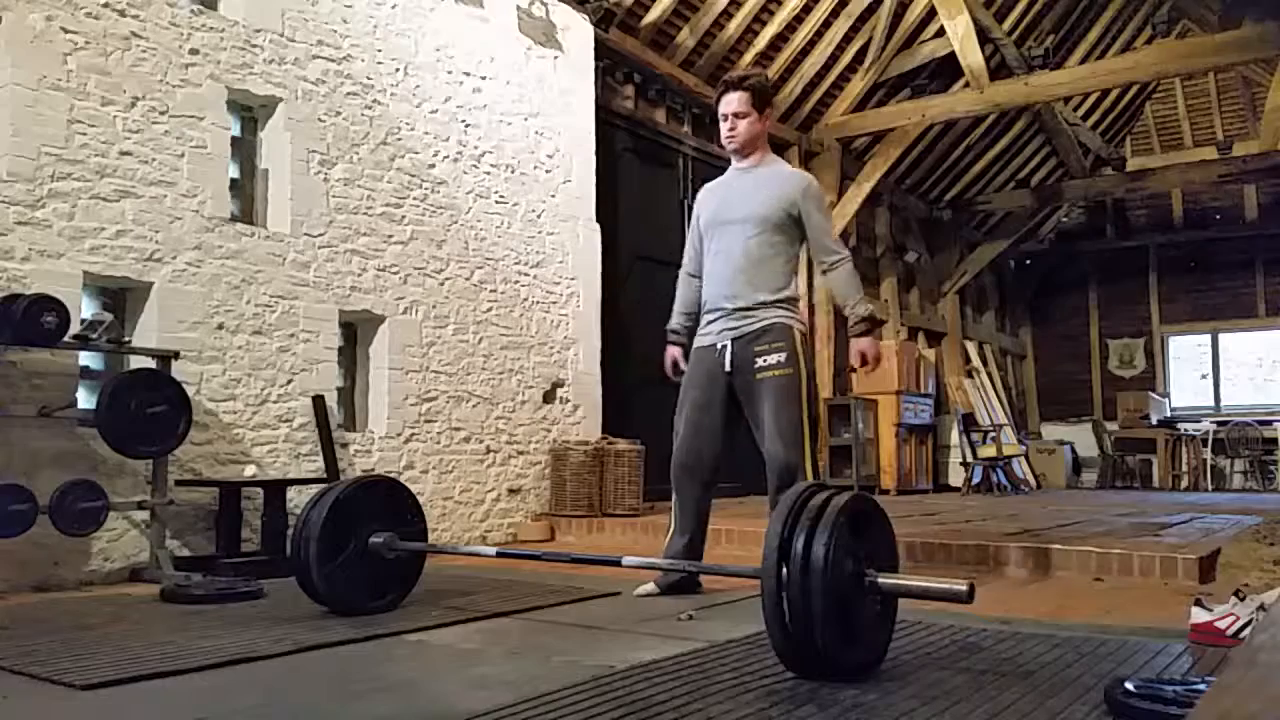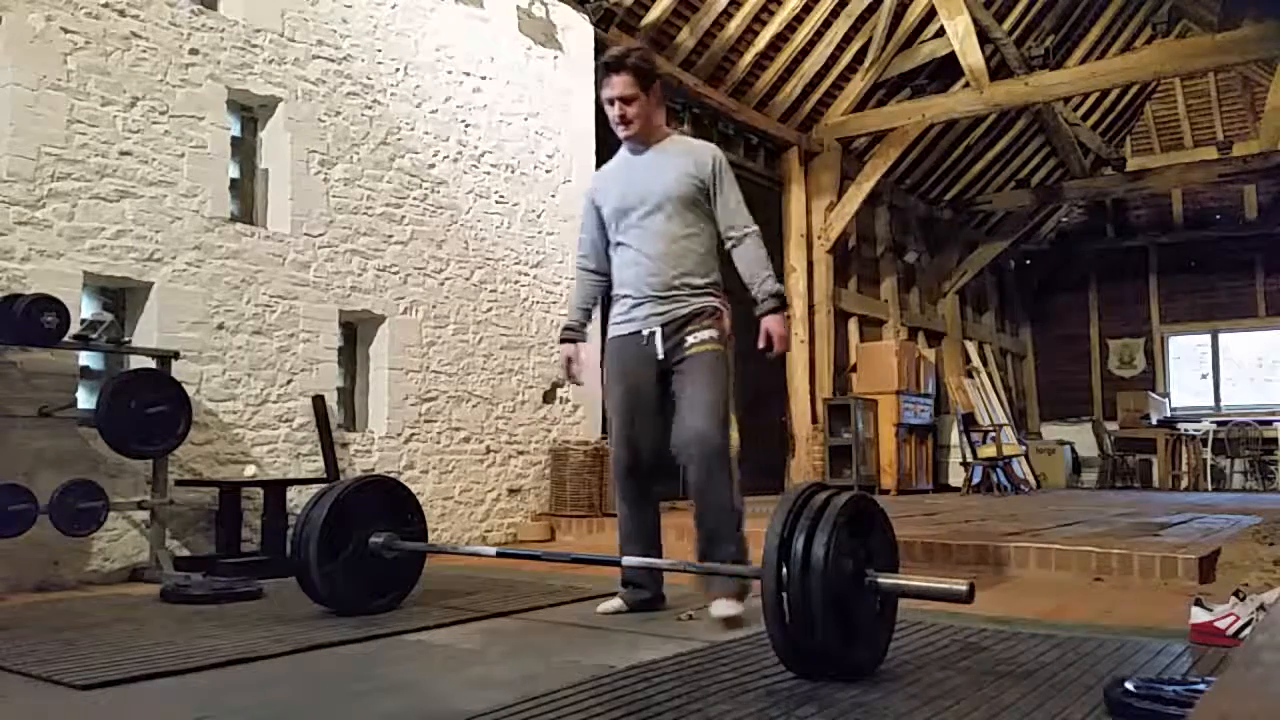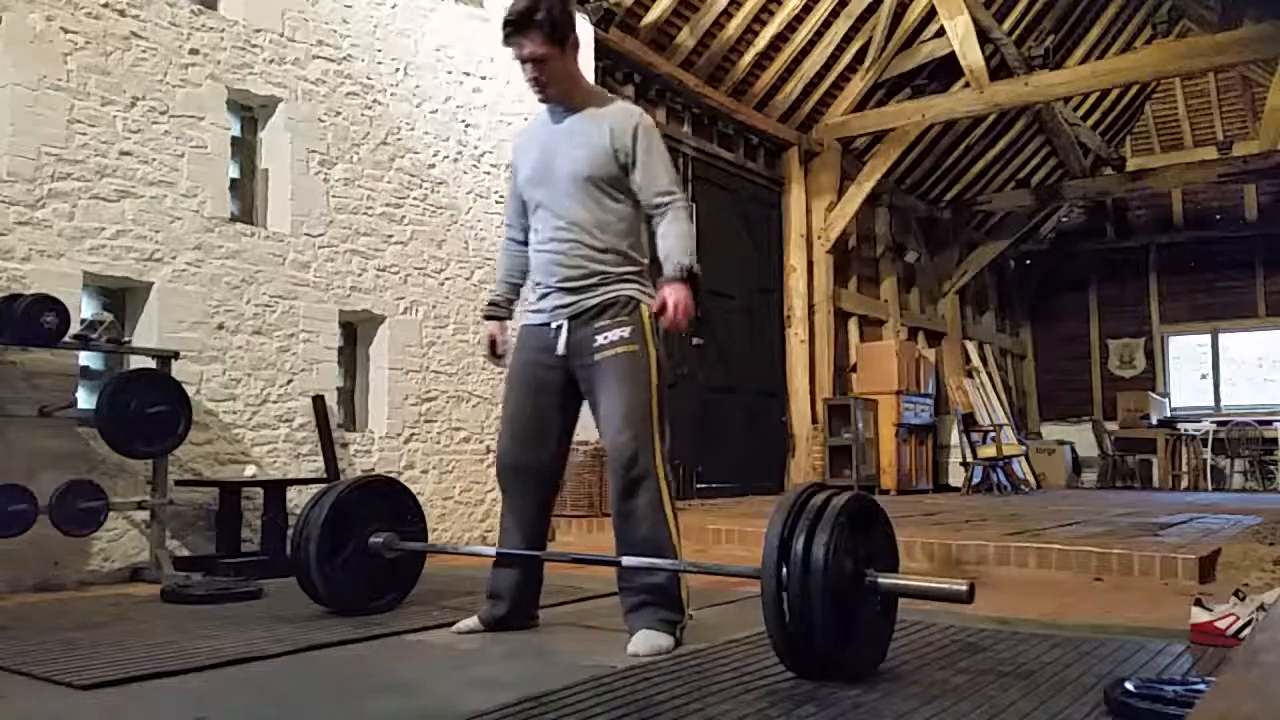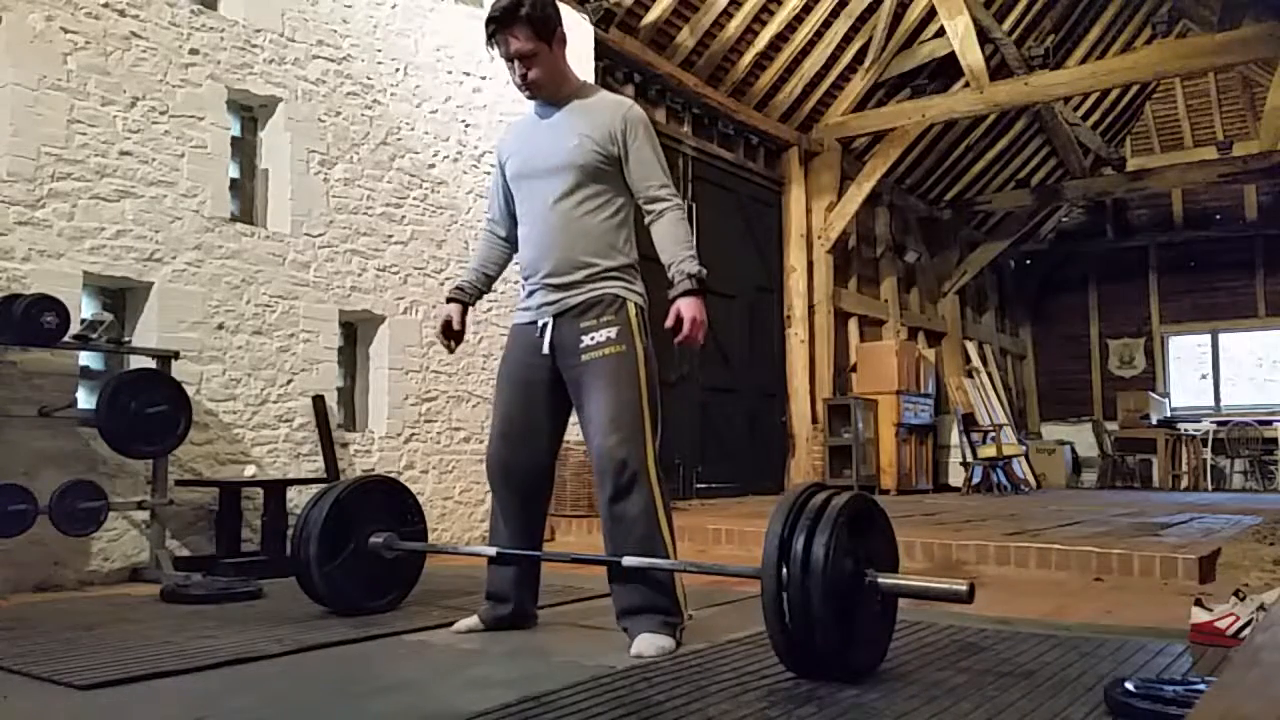
dt=1s
person 1, frame 1
left shoulder: (796, 185)
right shoulder: (708, 195)
left elbow: (833, 260)
left wrist: (862, 325)
right wrist: (677, 334)
left hip: (771, 336)
right hip: (710, 341)
left knee: (786, 459)
right knee: (689, 457)
right ankle: (680, 568)
person 1, frame 2
left shoulder: (702, 158)
right shoulder: (603, 181)
left elbow: (741, 236)
right elbow: (590, 266)
left wrist: (771, 303)
right wrist: (572, 332)
left hip: (695, 321)
right hip: (629, 334)
left knee: (703, 443)
right knee: (632, 464)
left ankle: (726, 581)
right ankle: (643, 584)
person 1, frame 3
left shoulder: (627, 123)
right shoulder: (527, 142)
left elbow: (669, 207)
left wrist: (680, 277)
right wrist: (498, 308)
left hip: (616, 312)
right hip: (543, 323)
left knee: (632, 456)
right knee: (522, 462)
left ankle: (654, 612)
right ankle: (510, 601)
person 1, frame 4
left shoulder: (617, 116)
right shoulder: (513, 138)
left elbow: (663, 206)
right elbow: (499, 231)
left wrist: (687, 284)
right wrist: (462, 296)
left hip: (605, 312)
right hip: (532, 320)
left knee: (621, 458)
right knee: (511, 463)
left ankle: (651, 613)
right ankle: (509, 600)
